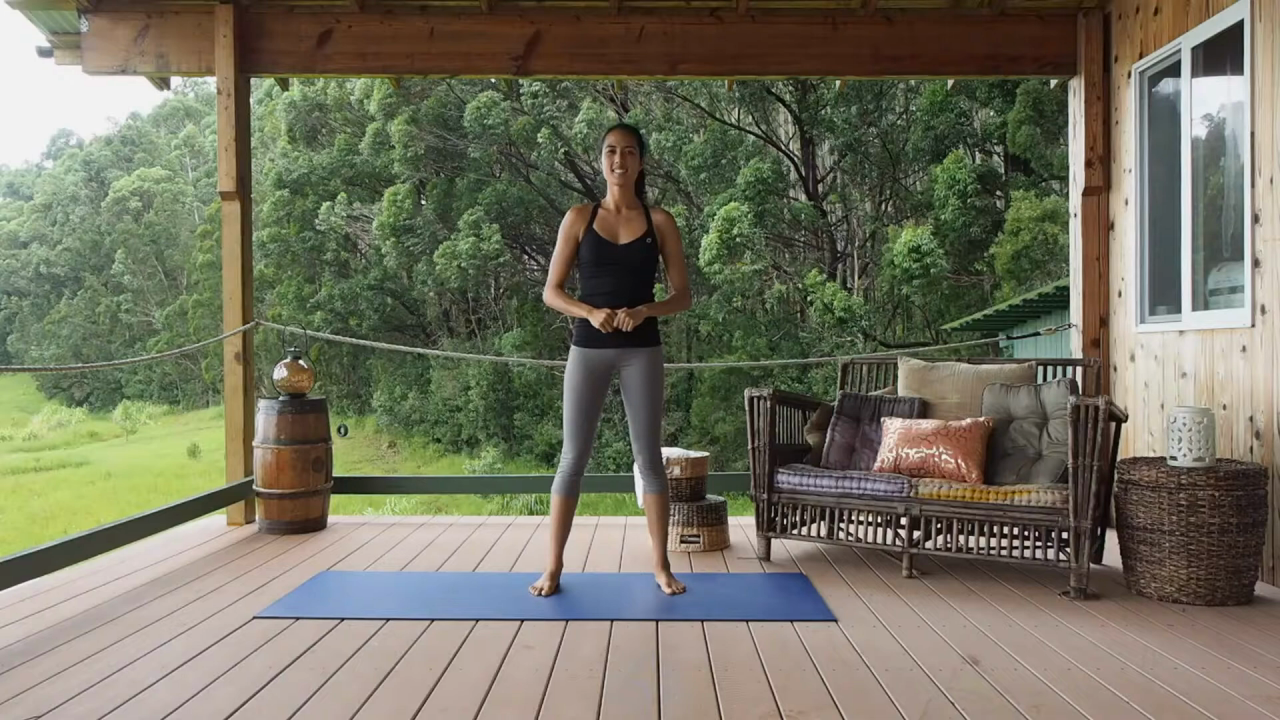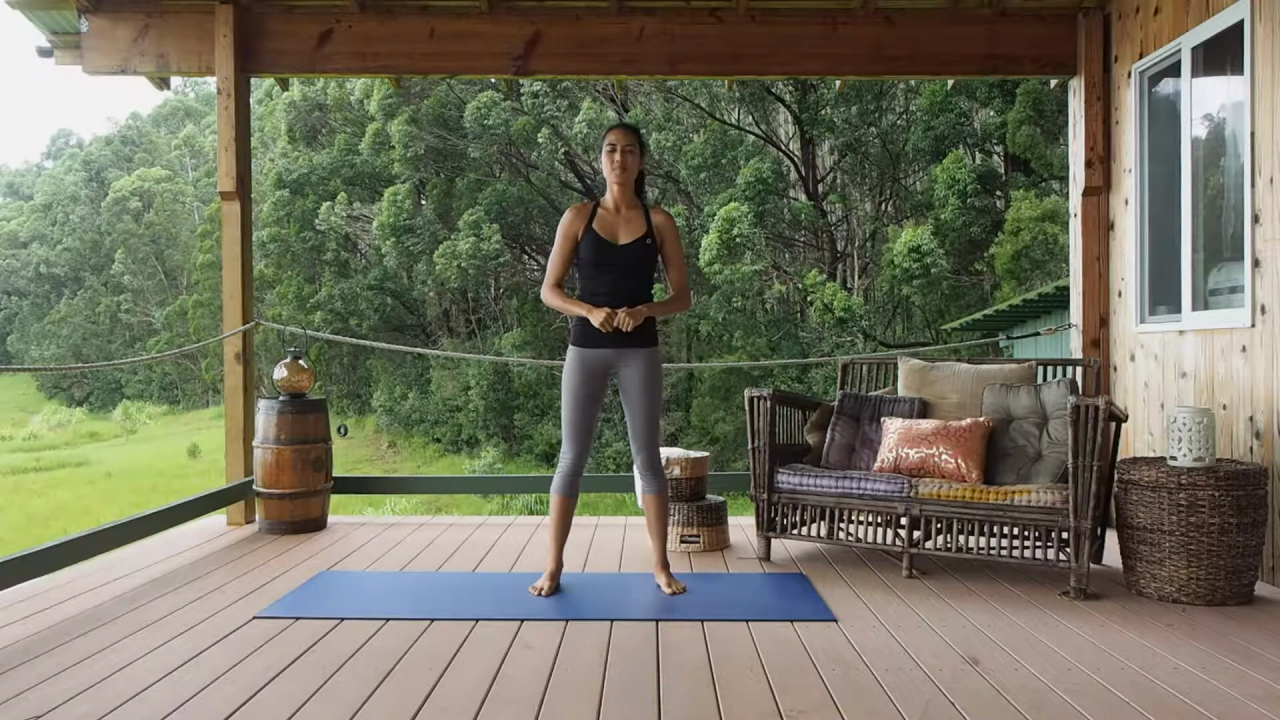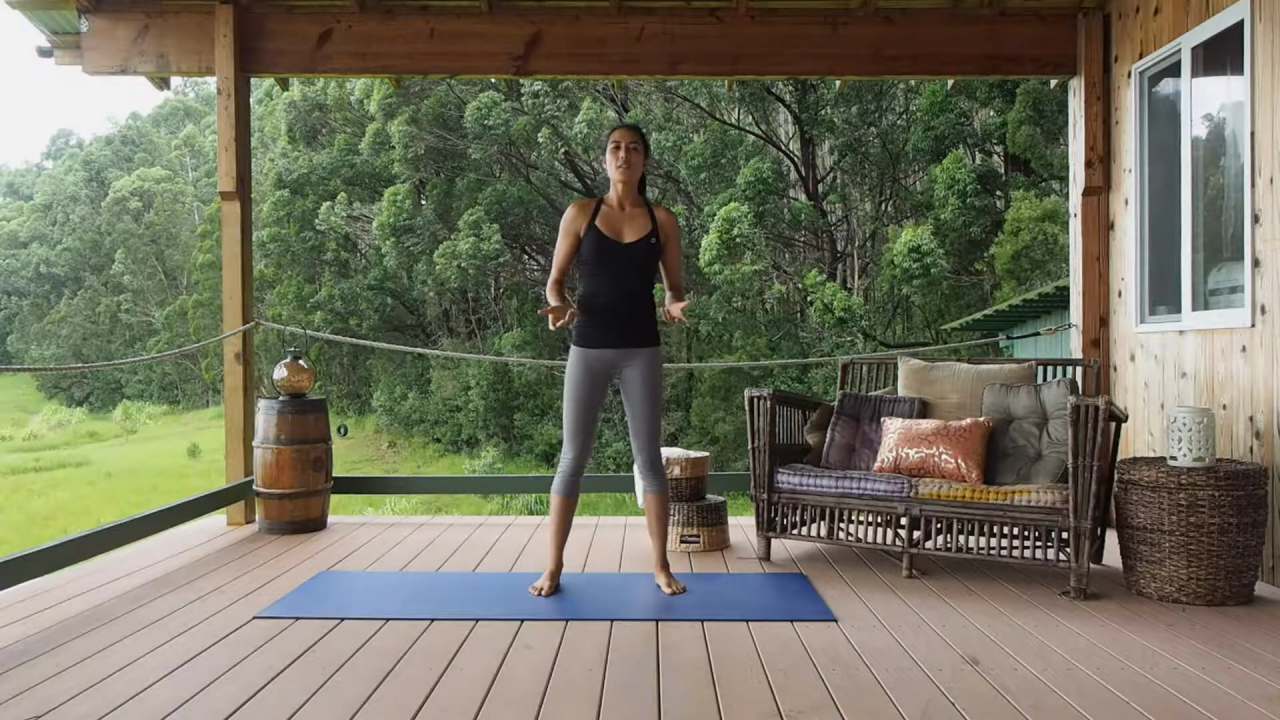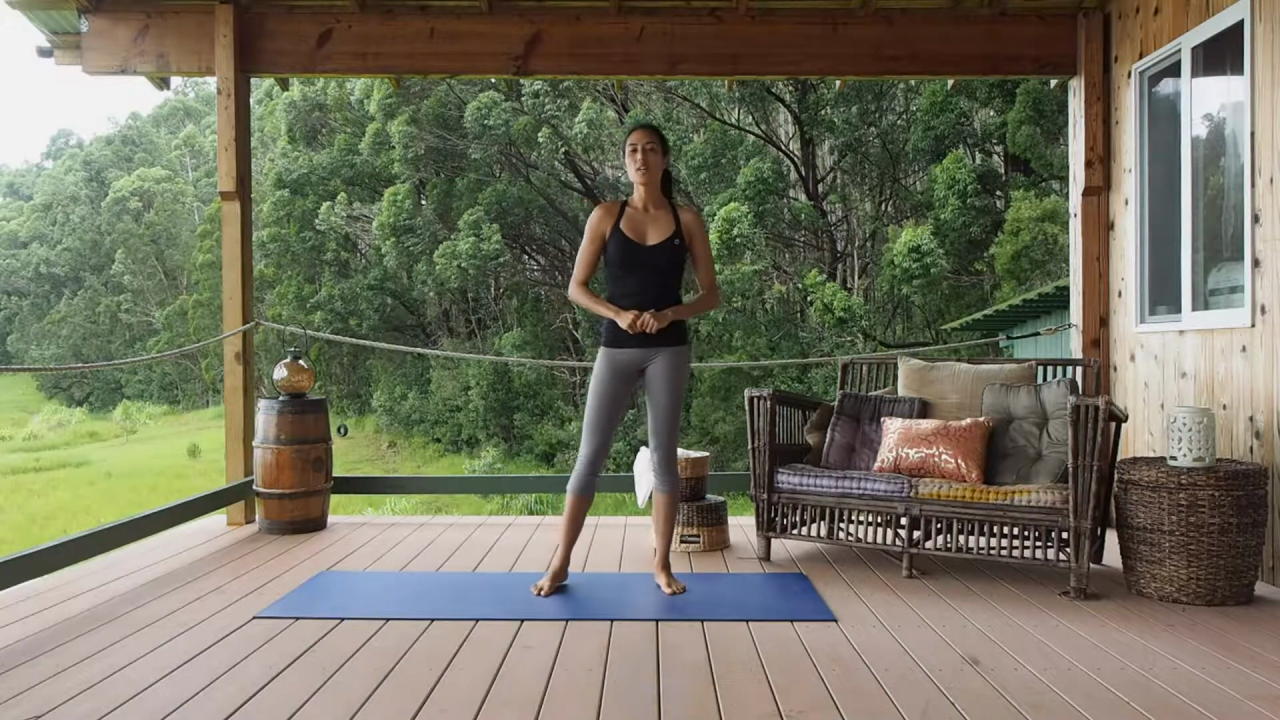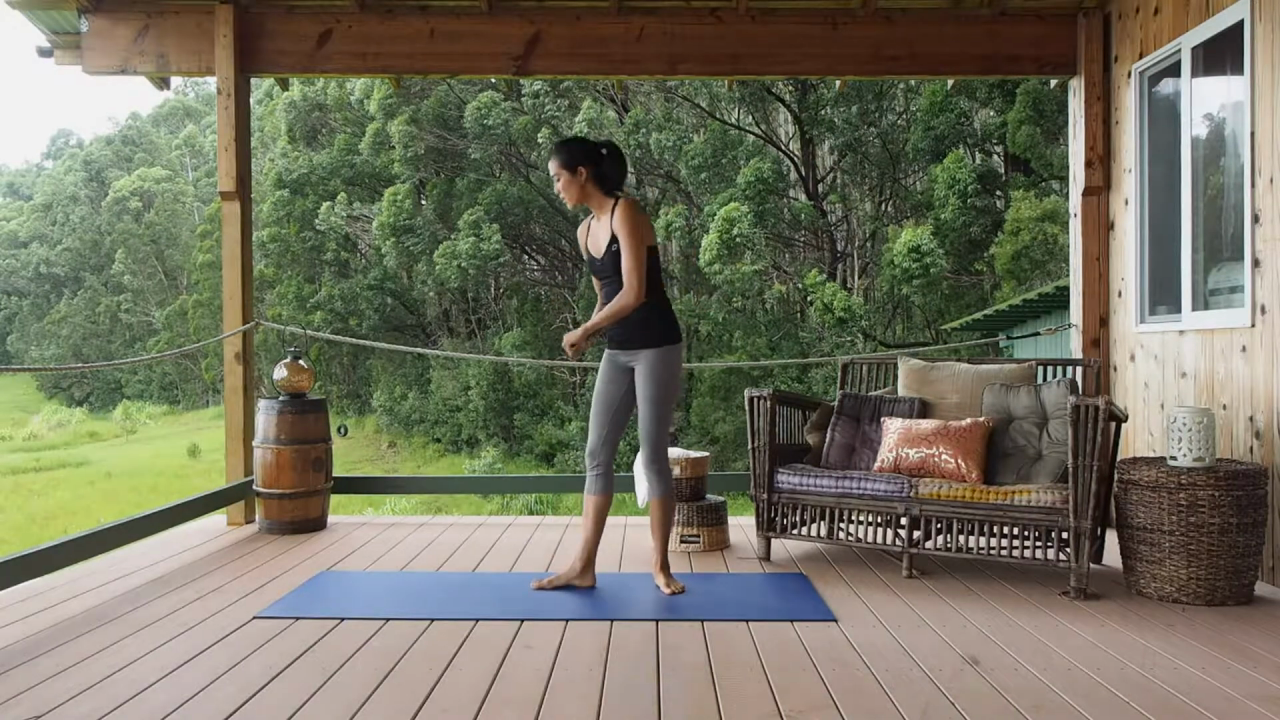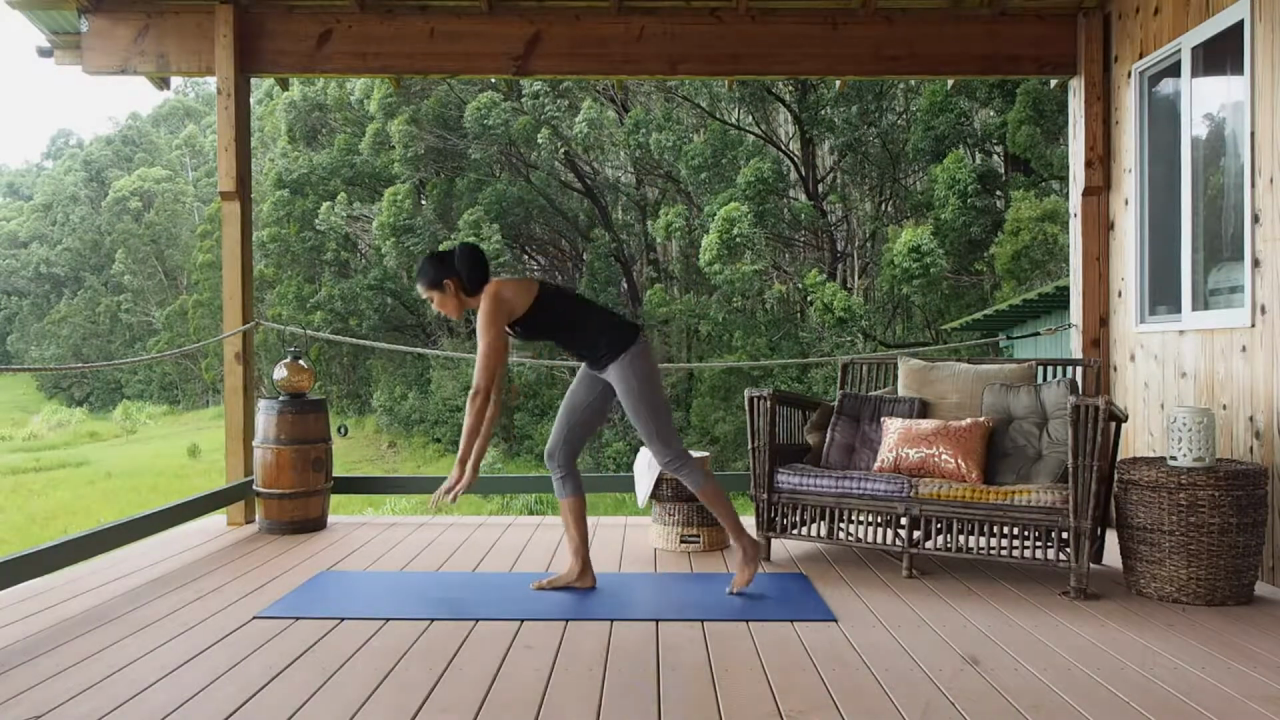
dt=0.7s
person 1, frame 1
left shoulder: (659, 222)
right shoulder: (579, 218)
left elbow: (683, 296)
right elbow: (551, 292)
left wrist: (644, 310)
right wrist: (589, 312)
left hip: (642, 350)
right hip: (588, 348)
left knee: (648, 456)
right knee: (573, 457)
left ankle: (661, 565)
right ankle: (553, 565)
person 1, frame 2
left shoulder: (659, 222)
right shoulder: (578, 217)
left elbow: (682, 297)
right elbow: (549, 290)
left wrist: (645, 310)
right wrist: (587, 310)
left hip: (640, 351)
right hip: (586, 349)
left knee: (647, 457)
right knee: (572, 458)
left ankle: (660, 566)
right ankle: (553, 566)
person 1, frame 3
left shoulder: (663, 220)
right shoulder: (580, 214)
left elbow: (675, 287)
right elbow: (555, 280)
left wrist: (675, 306)
right wrist: (558, 306)
left hip: (642, 349)
right hip: (589, 348)
left knee: (648, 456)
right knee: (573, 456)
left ankle: (660, 565)
right ankle: (554, 565)
person 1, frame 4
left shoulder: (687, 220)
right shoulder: (605, 216)
left elbow: (710, 294)
right elbow: (577, 287)
left wrist: (668, 315)
right wrist: (618, 315)
left hip: (668, 349)
right hip: (616, 349)
left knee: (663, 455)
right knee: (591, 454)
left ankle: (661, 564)
right ankle: (560, 563)
person 1, frame 5
left shoulder: (627, 214)
right shoulder: (585, 230)
left elbow: (637, 293)
left wrist: (583, 330)
right wrist: (588, 332)
left hip: (657, 348)
right hip: (618, 352)
left knee: (653, 456)
right knee: (597, 454)
left ankle: (660, 566)
right ankle: (583, 567)
person 1, frame 6
left shoulder: (494, 299)
right shoulder: (492, 312)
left elbow: (479, 391)
right elbow: (491, 395)
left wrist: (460, 467)
right wrist: (472, 465)
left hip: (624, 353)
right hip: (599, 362)
left knee: (672, 458)
right knee: (558, 456)
left ankle: (744, 545)
right ankle: (580, 569)
